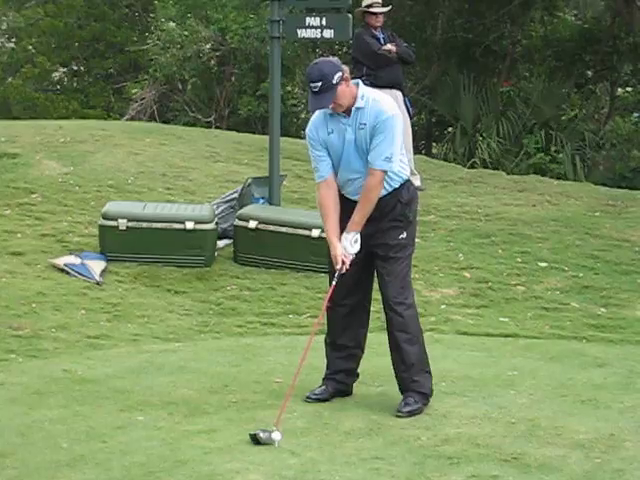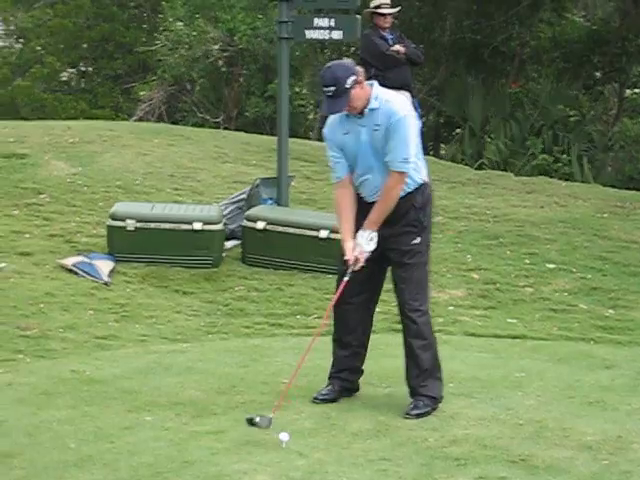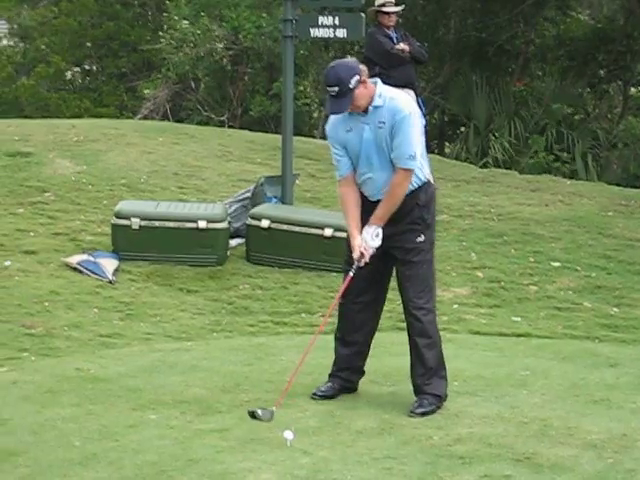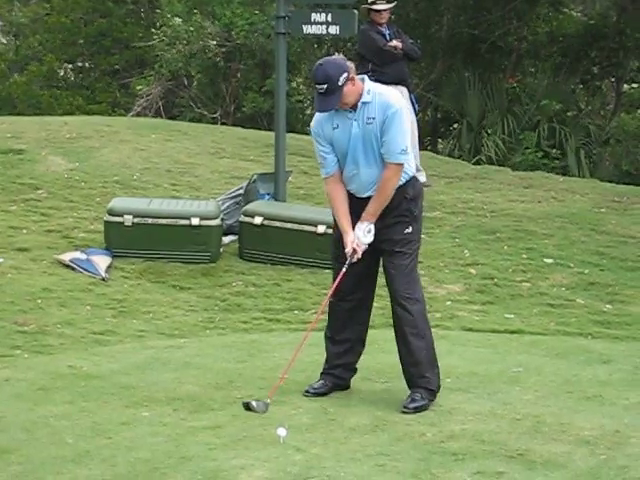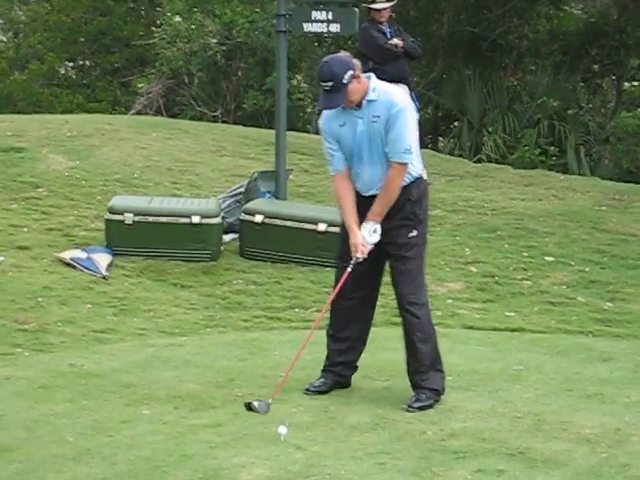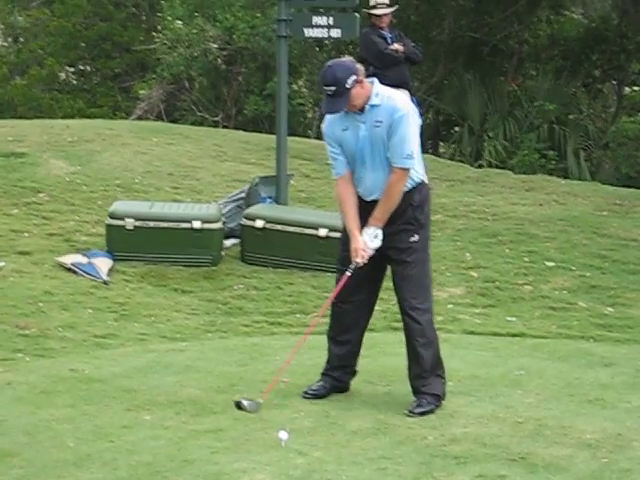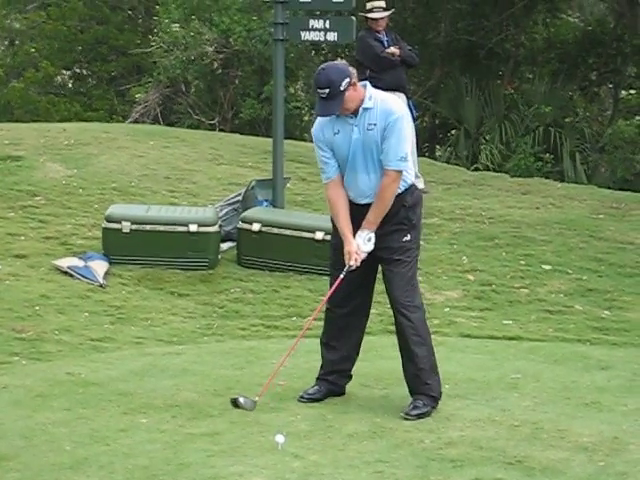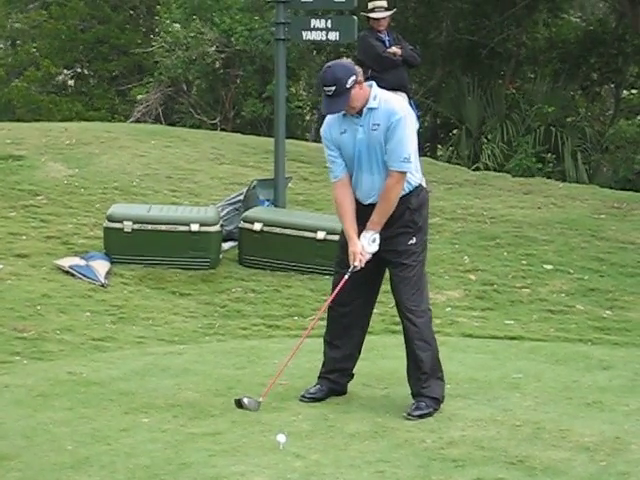
dt=0.2s
person 1, frame 1
left shoulder: (383, 110)
right shoulder: (317, 125)
left elbow: (377, 177)
right elbow: (326, 185)
left wrist: (353, 232)
right wrist: (334, 241)
left hip: (392, 205)
right hip: (349, 205)
left knee: (396, 297)
right knee: (343, 299)
left ankle: (416, 386)
right ankle: (339, 377)
person 1, frame 2
left shoulder: (397, 111)
right shoulder: (334, 126)
left elbow: (397, 177)
right elbow: (344, 184)
left wrist: (369, 230)
right wrist: (348, 238)
left hip: (406, 207)
right hip: (365, 206)
left knee: (412, 302)
right knee: (351, 296)
left ankle: (426, 389)
right ankle: (344, 376)
person 1, frame 3
left shoulder: (401, 109)
right shoulder: (337, 124)
left elbow: (404, 174)
right elbow: (347, 182)
left wrist: (376, 226)
right wrist: (355, 235)
left hip: (410, 206)
right hip: (369, 204)
left knee: (417, 300)
right knee: (355, 297)
left ankle: (431, 387)
right ankle: (345, 375)
person 1, frame 4
left shoulder: (390, 104)
right shoulder: (322, 121)
left elbow: (394, 168)
right elbow: (333, 179)
left wrist: (368, 222)
right wrist: (347, 232)
left hip: (397, 201)
right hip: (355, 202)
left knee: (404, 292)
right knee: (345, 294)
left ankle: (423, 382)
right ankle: (337, 372)
person 1, frame 5
left shoulder: (395, 103)
right shoulder: (329, 118)
left elbow: (398, 168)
right elbow: (341, 176)
left wrist: (373, 222)
right wrist: (354, 231)
left hip: (402, 201)
right hip: (360, 201)
left knee: (410, 294)
right knee: (349, 292)
left ankle: (428, 382)
right ankle: (338, 369)
person 1, frame 6
left shoulder: (399, 108)
right shoulder: (333, 123)
left elbow: (400, 173)
right elbow: (343, 181)
left wrist: (376, 226)
right wrist: (355, 234)
left hip: (404, 207)
right hip: (362, 206)
left knee: (413, 300)
right knee: (348, 296)
left ankle: (429, 387)
right ankle: (337, 374)
person 1, frame 7
left shoulder: (391, 111)
right shoulder: (323, 126)
left elbow: (392, 176)
right elbow: (334, 184)
left wrist: (368, 231)
right wrist: (348, 239)
left hip: (396, 209)
right hip: (352, 211)
left knee: (405, 300)
right knee: (342, 301)
left ankle: (425, 389)
right ankle: (332, 377)
person 1, frame 8
left shoulder: (396, 112)
right shoulder: (331, 125)
left elbow: (397, 177)
right elbow: (341, 184)
left wrist: (373, 231)
right wrist: (353, 238)
left hip: (402, 210)
right hip: (359, 211)
left knee: (411, 302)
right knee: (345, 299)
left ankle: (428, 390)
right ankle: (334, 376)
person 2, frame 1
left shoulder: (389, 34)
right shoulder: (361, 35)
left elbow: (410, 56)
right elbow: (377, 57)
left wrist: (395, 49)
right wrist: (397, 55)
left hip: (396, 91)
left knee: (404, 133)
left ankle: (411, 176)
person 2, frame 2
left shoulder: (398, 36)
right shoulder: (369, 36)
left elbow: (419, 57)
right elbow: (386, 57)
left wrist: (404, 51)
right wrist: (408, 55)
left hip: (404, 92)
person 2, frame 3
left shoulder: (402, 34)
right shoulder: (373, 34)
left elbow: (423, 55)
right elbow: (390, 57)
left wrist: (408, 49)
right wrist: (409, 56)
left hip: (408, 90)
person 2, frame 4
left shoulder: (396, 30)
right shoulder: (366, 31)
left elbow: (416, 52)
right elbow: (382, 52)
left wrist: (401, 46)
right wrist: (402, 51)
left hip: (401, 88)
left knee: (410, 129)
left ankle: (416, 172)
person 2, frame 5
left shoulder: (396, 29)
right shoulder: (367, 29)
left elbow: (417, 51)
right elbow: (383, 50)
left wrist: (401, 44)
right wrist: (402, 50)
left hip: (401, 85)
person 2, frame 6
left shoulder: (397, 34)
right shoulder: (368, 34)
left elbow: (417, 55)
right elbow: (384, 57)
left wrist: (402, 49)
right wrist: (404, 55)
left hip: (402, 89)
person 2, frame 7
left shoulder: (393, 36)
right shoulder: (364, 37)
left elbow: (414, 59)
right elbow: (381, 60)
left wrist: (399, 53)
right wrist: (400, 58)
left hip: (399, 94)
left ankle: (414, 177)
person 2, frame 8
left shoulder: (396, 38)
right shoulder: (365, 38)
left elbow: (416, 59)
right elbow: (383, 59)
left wrist: (400, 53)
right wrist: (400, 58)
left hip: (400, 93)
